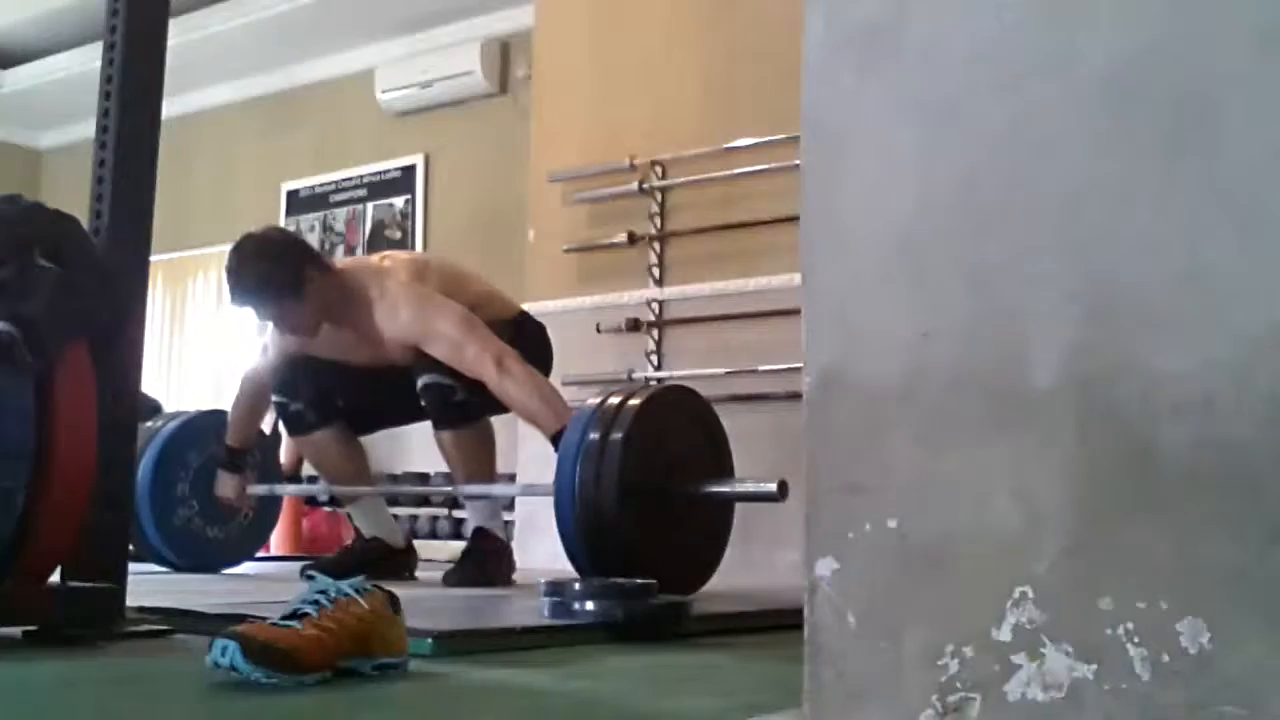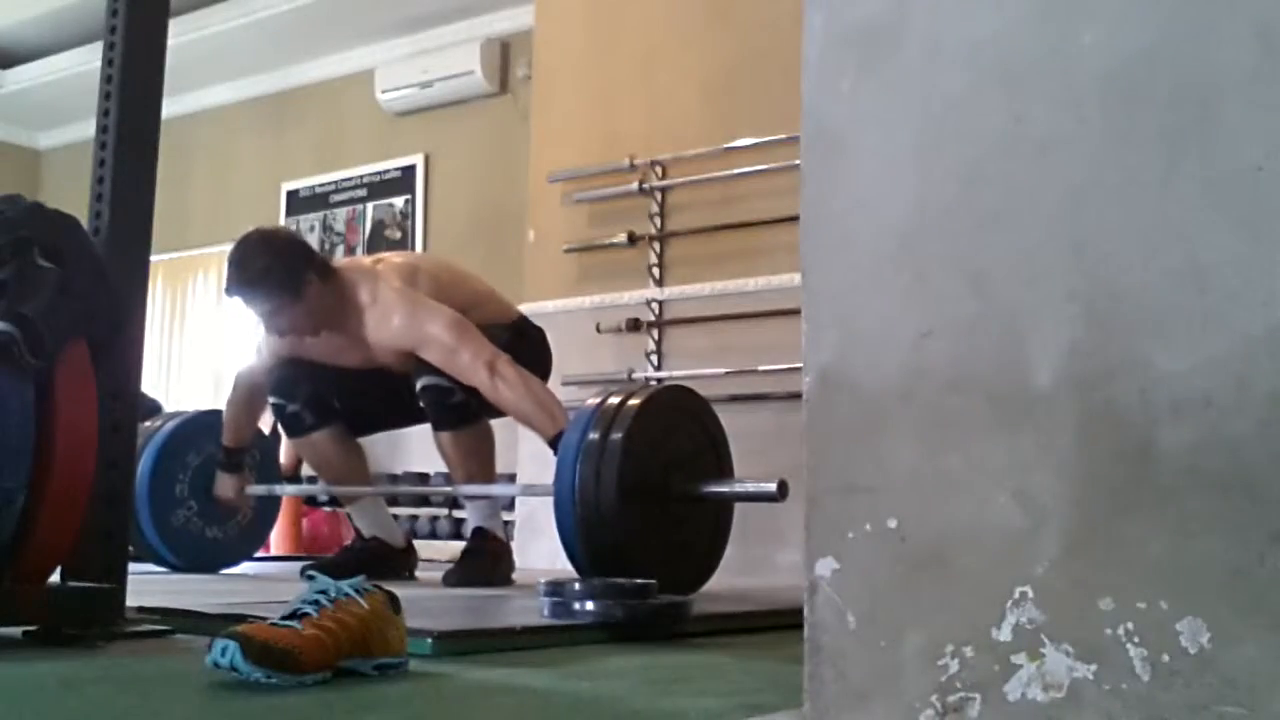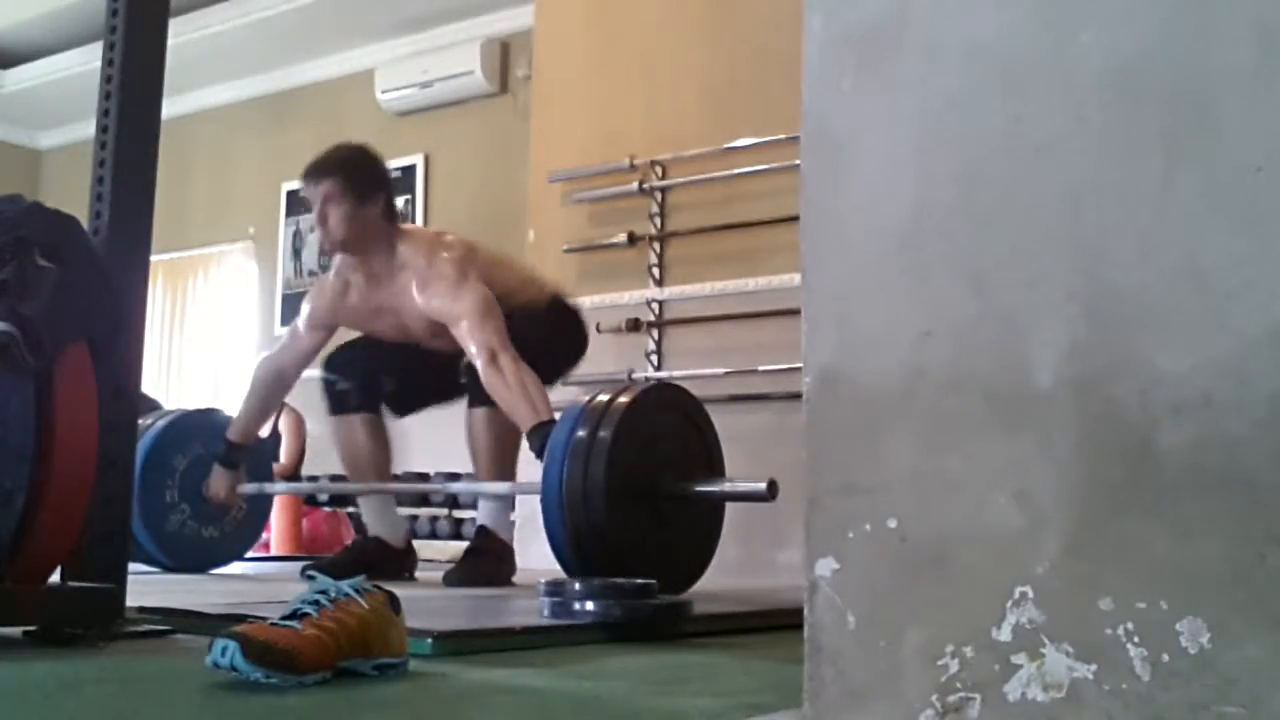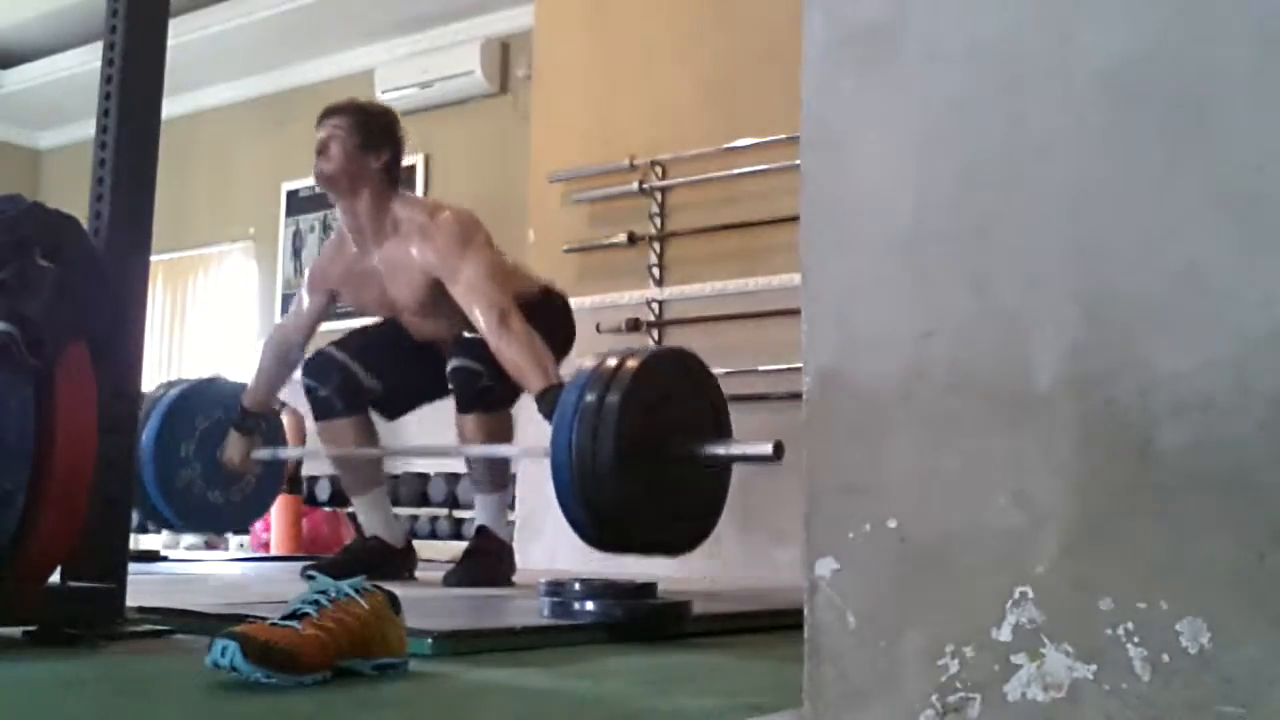
dt=0.7s
person 1, frame 1
left shoulder: (398, 293)
right shoulder: (301, 318)
left elbow: (498, 368)
right elbow: (257, 380)
right wrist: (232, 464)
left hip: (505, 347)
right knee: (292, 391)
left ankle: (488, 537)
right ankle: (378, 529)
person 1, frame 2
left shoulder: (394, 311)
right shoulder: (293, 328)
left elbow: (492, 371)
right elbow: (249, 382)
right wrist: (230, 466)
left hip: (509, 345)
left knee: (439, 383)
right knee: (290, 394)
left ankle: (487, 540)
right ankle: (384, 543)
person 1, frame 3
left shoulder: (436, 271)
right shoulder: (337, 290)
left elbow: (494, 361)
right elbow: (278, 368)
right wrist: (230, 458)
left hip: (542, 332)
left knee: (479, 368)
right knee: (346, 375)
left ankle: (494, 538)
right ankle: (387, 539)
person 1, frame 4
left shoulder: (436, 232)
right shoulder: (334, 259)
left elbow: (501, 324)
right elbow: (286, 338)
left wrist: (559, 410)
right wrist: (245, 424)
left hip: (531, 318)
left knee: (469, 362)
right knee: (325, 376)
left ankle: (493, 540)
right ankle: (385, 538)
